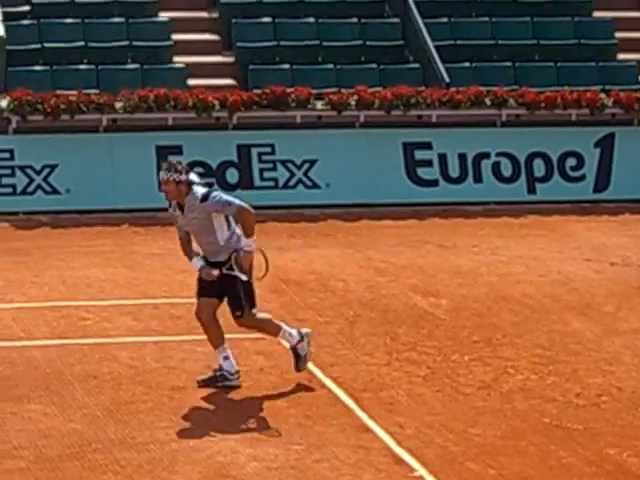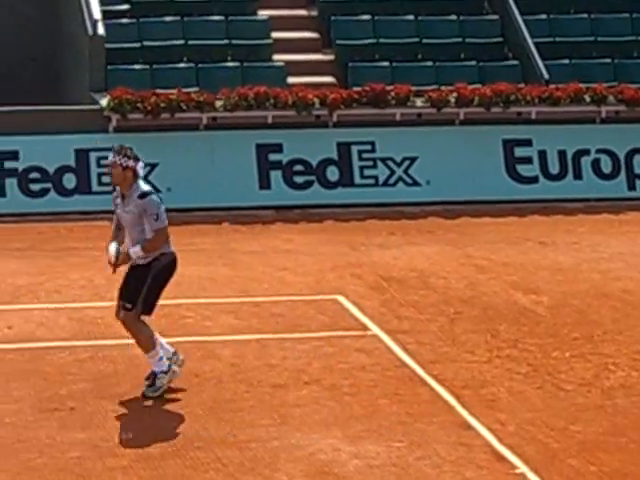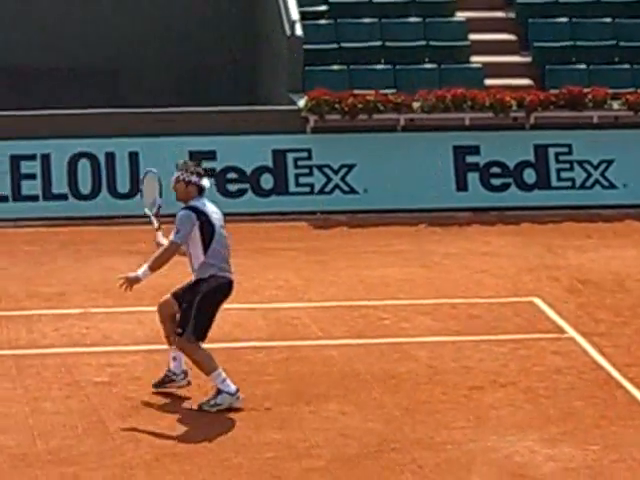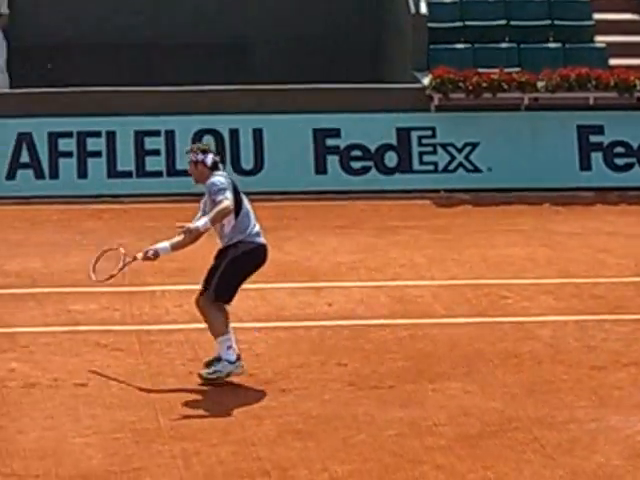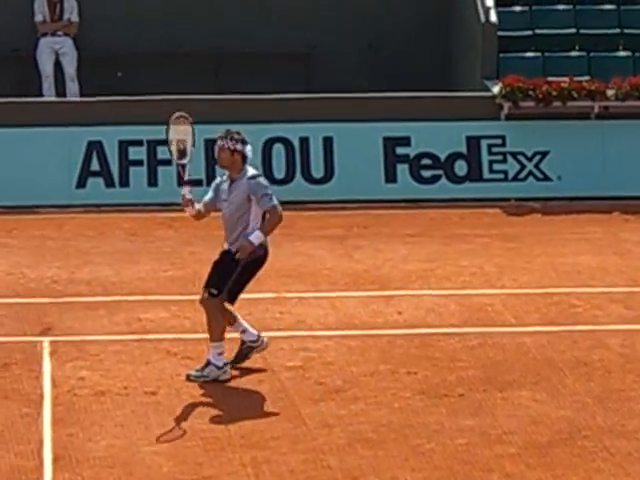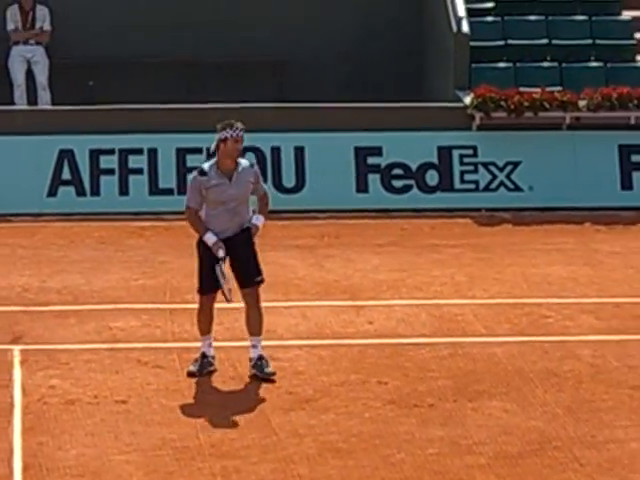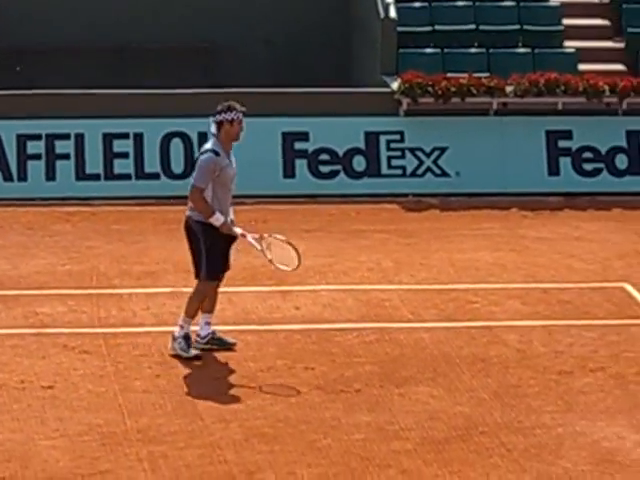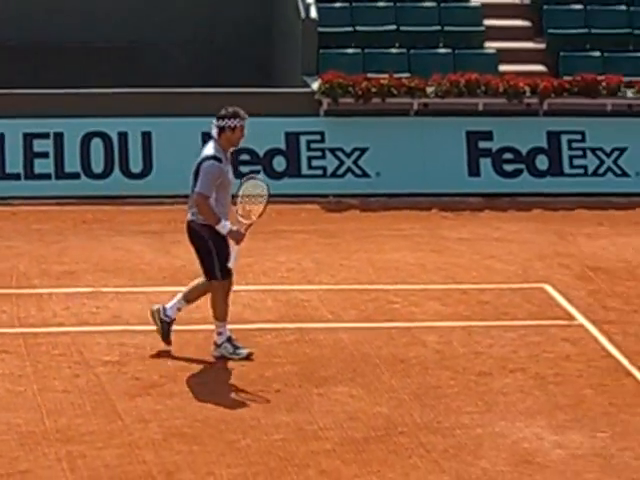
dt=0.5s
person 1, frame 1
left shoulder: (206, 199)
right shoulder: (175, 208)
left elbow: (246, 212)
right elbow: (184, 241)
left wrist: (247, 245)
right wrist: (198, 265)
left hip: (234, 261)
right hip: (212, 262)
left knee: (246, 319)
right knee: (203, 313)
left ankle: (296, 338)
right ankle: (228, 370)
person 1, frame 2
left shoulder: (146, 198)
right shoulder: (119, 195)
left elbow: (161, 237)
right elbow: (119, 228)
left wrist: (132, 253)
right wrist: (115, 248)
left hip: (159, 263)
right hip: (141, 262)
left knee: (130, 317)
right knee: (124, 315)
left ankle: (162, 368)
right ankle: (167, 357)
person 1, frame 3
left shoulder: (187, 213)
right shoulder: (210, 209)
left elbow: (168, 251)
left wrist: (141, 274)
right wrist: (172, 244)
left hip: (212, 284)
right hip: (215, 281)
left knee: (189, 343)
right knee: (165, 308)
left ankle: (227, 391)
right ankle: (177, 371)
person 1, frame 4
left shoulder: (218, 181)
right shoulder: (209, 194)
left elbow: (228, 206)
right elbow: (191, 236)
left wrist: (201, 224)
right wrist: (161, 249)
left hip: (246, 249)
right hip: (249, 249)
left knee: (206, 301)
right knee: (212, 301)
left ankle: (228, 359)
right ankle: (229, 356)
person 1, frame 5
left shoulder: (254, 182)
right shoulder: (221, 182)
left elbow: (276, 214)
right elbow: (204, 209)
left wrist: (253, 240)
right wrist: (190, 206)
left hip: (248, 253)
right hip: (231, 251)
left knee: (213, 302)
right knee: (208, 301)
left ankle: (217, 364)
right ankle: (251, 338)
person 1, frame 6
left shoulder: (250, 170)
right shoulder: (201, 177)
left elbow: (263, 196)
right elbow: (191, 213)
left wrist: (258, 221)
right wrist: (211, 240)
left hip: (241, 238)
right hip: (212, 243)
left knee: (251, 296)
right knee: (206, 301)
left ankle: (256, 357)
right ankle: (207, 355)
person 1, frame 7
left shoulder: (226, 152)
right shoulder: (210, 157)
right elbow: (195, 195)
left wrist: (229, 217)
right wrist: (220, 222)
left hip: (214, 225)
right hip: (203, 226)
left knee: (212, 281)
right knee: (209, 282)
left ankle: (205, 333)
right ankle: (180, 337)
person 1, frame 8
left shoulder: (221, 154)
right shoulder: (213, 162)
right elbow: (200, 202)
left wrist: (224, 227)
right wrist: (228, 229)
left hip: (209, 228)
right hip: (206, 228)
left knee: (214, 282)
right knee: (222, 284)
left ankle: (167, 312)
right ankle: (222, 341)
